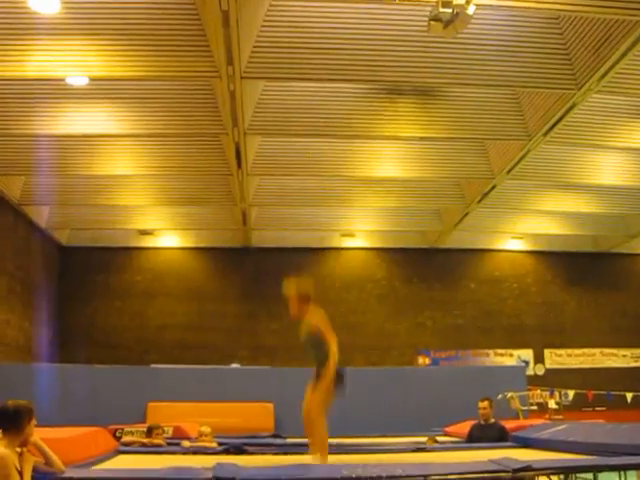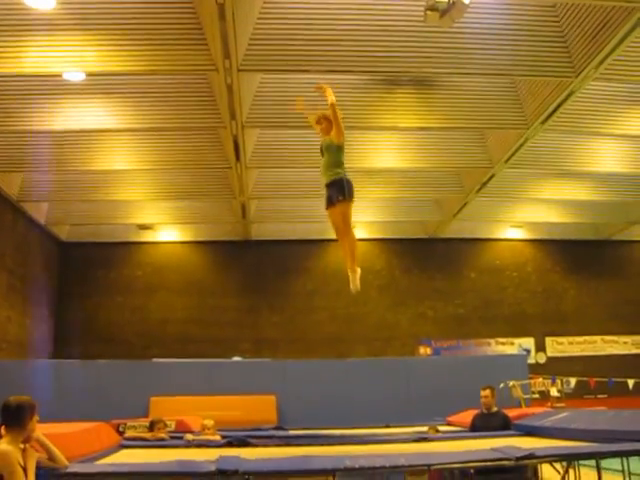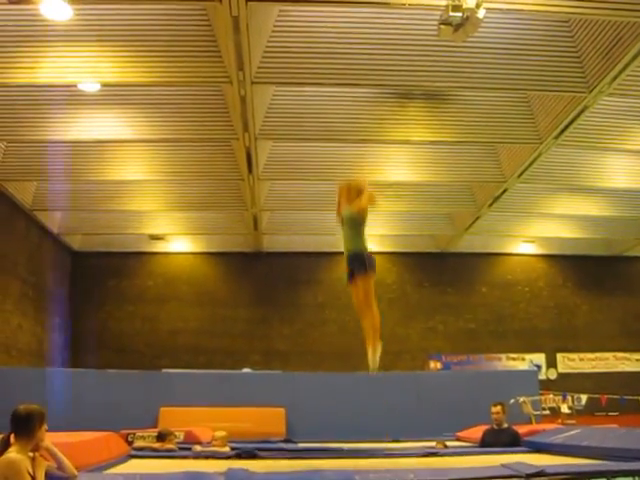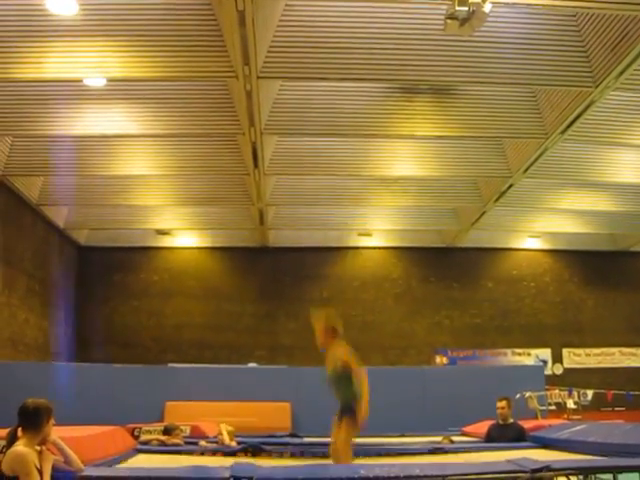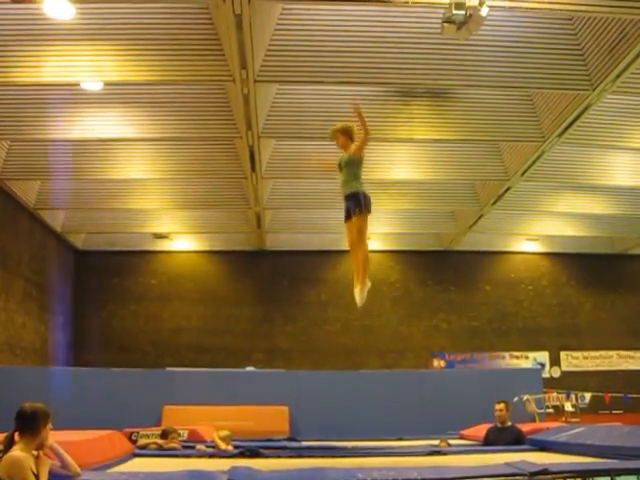
dt=1s
person 1, frame 1
left shoulder: (316, 319)
right shoulder: (307, 320)
left elbow: (333, 347)
left wrist: (329, 377)
left hip: (328, 372)
right hip: (320, 373)
left knee: (316, 414)
right knee: (307, 412)
left ankle: (322, 458)
right ankle: (317, 454)
person 1, frame 2
left shoulder: (337, 135)
right shoulder: (326, 139)
left elbow: (333, 106)
right elbow: (315, 122)
left wrist: (329, 93)
right wrist: (304, 111)
left hip: (340, 183)
right hip: (331, 186)
left knee: (345, 228)
right knee: (340, 232)
left ankle: (353, 267)
right ankle: (352, 268)
person 1, frame 3
left shoulder: (359, 206)
right shoulder: (348, 210)
left elbow: (370, 198)
right elbow: (340, 214)
left wrist: (365, 188)
right wrist: (339, 200)
left hip: (361, 257)
right hip: (352, 259)
left knee: (368, 303)
right knee: (360, 306)
left ankle: (375, 343)
right ankle: (370, 345)
person 1, frame 4
left shoulder: (343, 353)
right shoulder: (331, 356)
left elbow: (362, 378)
left wrist: (364, 406)
left hip: (352, 407)
right hip: (344, 408)
left knee: (342, 448)
right knee: (335, 448)
person 1, frame 5
left shoulder: (355, 150)
right shoulder: (346, 156)
left elbow: (366, 134)
right elbow: (340, 165)
left wrist: (359, 114)
left hip: (358, 198)
right hip: (349, 201)
left knee: (360, 243)
right knee: (354, 246)
left ankle: (363, 282)
right ankle: (359, 283)
